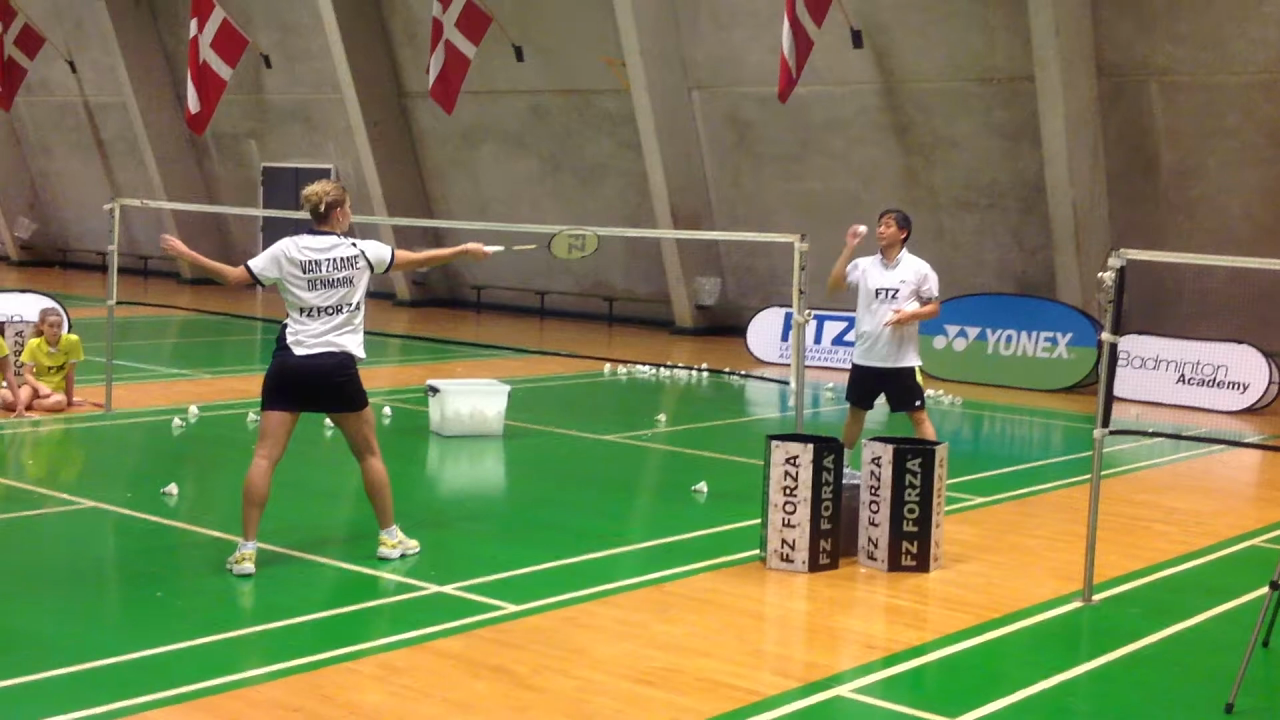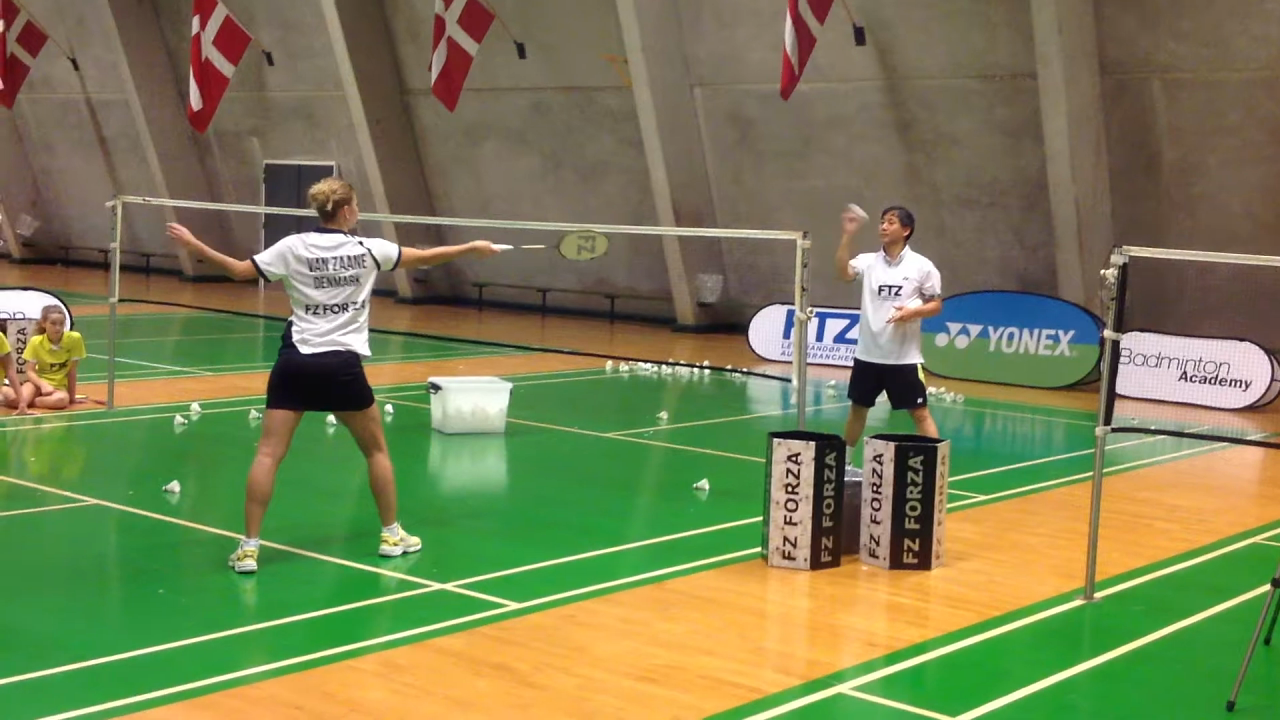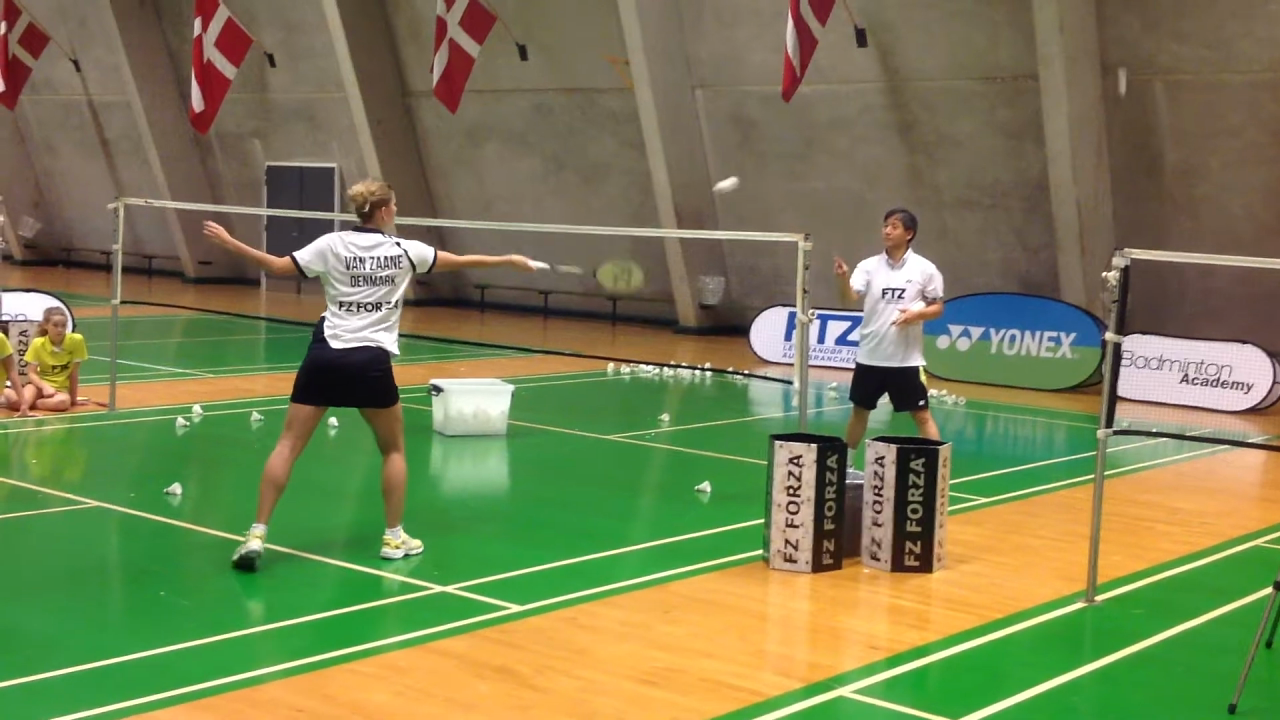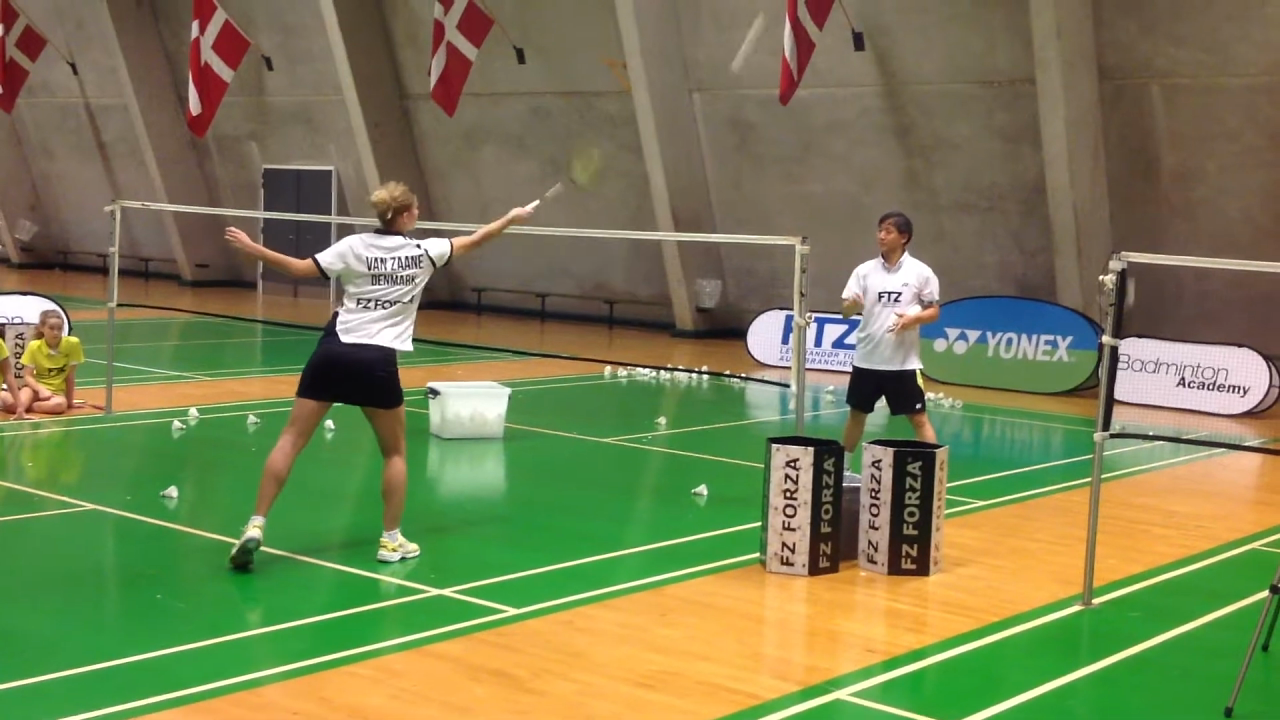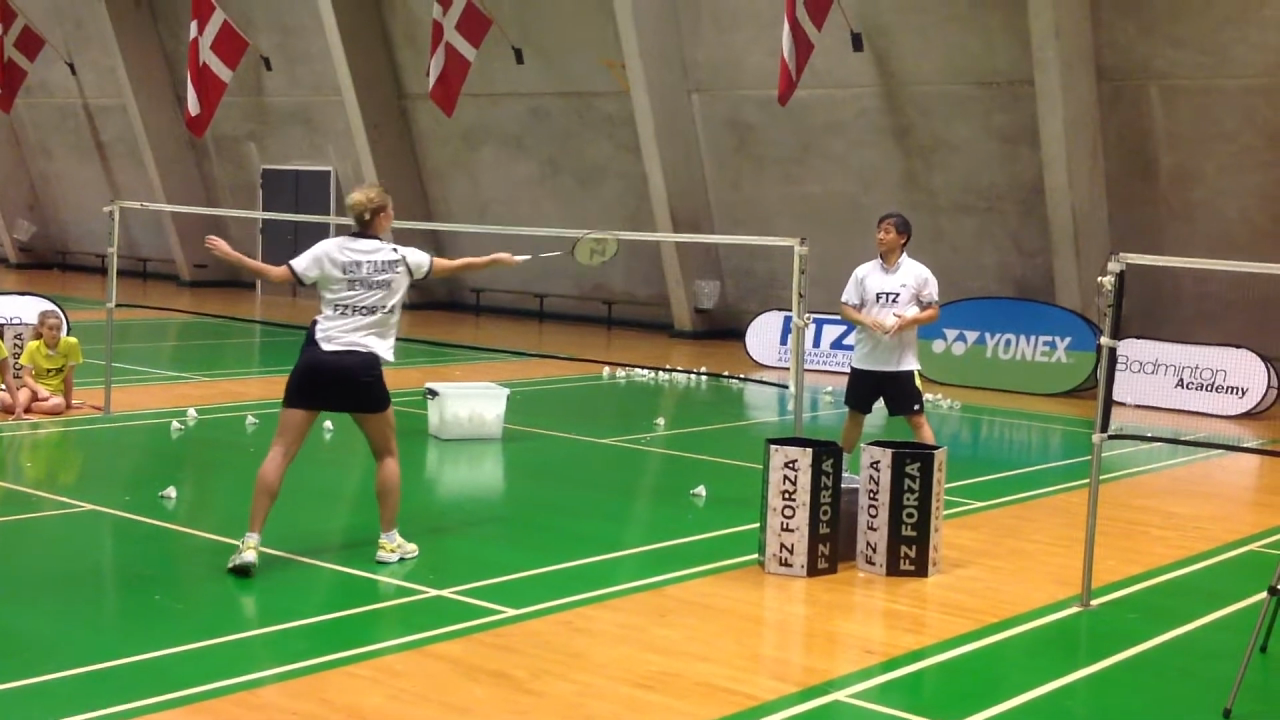
dt=0.3s
person 1, frame 1
left shoulder: (287, 249)
right shoulder: (362, 251)
left elbow: (234, 278)
right elbow: (420, 259)
left wrist: (186, 254)
right wrist: (465, 249)
left hip: (290, 365)
right hip: (337, 367)
left knee: (265, 456)
right knee: (368, 453)
left ankle: (247, 550)
right ankle: (390, 537)
person 1, frame 2
left shoulder: (293, 247)
right shoulder: (368, 250)
left elbow: (239, 270)
right elbow: (425, 257)
left wrist: (193, 243)
right wrist: (472, 247)
left hip: (295, 363)
right hip: (342, 365)
left knee: (269, 454)
right knee: (376, 449)
left ankle: (248, 547)
right ankle: (392, 534)
person 1, frame 3
left shoulder: (332, 244)
right shoulder: (404, 250)
left elbow: (277, 266)
right elbow: (460, 261)
left wrist: (230, 243)
right wrist: (508, 260)
left hip: (324, 358)
right hip: (370, 362)
left knee: (287, 446)
right knee: (393, 450)
left ankle: (256, 535)
right ankle: (393, 537)
person 1, frame 4
left shoulder: (354, 246)
right shoulder: (424, 252)
left elbow: (300, 269)
right elbow: (473, 239)
left wrist: (253, 248)
right wrist: (512, 218)
left hip: (332, 353)
right hip: (377, 361)
left knee: (290, 441)
right knee: (394, 452)
left ankle: (256, 526)
right ankle: (391, 539)
person 1, frame 5
left shoulder: (329, 250)
right shoulder: (402, 258)
left elbow: (276, 276)
right elbow: (455, 266)
left wrist: (231, 254)
right wrist: (496, 258)
left hip: (316, 361)
right hip: (362, 367)
left knee: (280, 452)
right knee: (387, 454)
left ankle: (250, 544)
right ankle: (389, 541)
person 2, frame 1
left shoulder: (919, 268)
right shoulder: (863, 265)
left elbow: (934, 307)
right elbow: (833, 285)
left wrist: (910, 314)
right wrist: (849, 249)
left hip: (902, 359)
right hip: (865, 357)
left knee: (918, 415)
right knee: (856, 411)
right ankle: (843, 465)
person 2, frame 2
left shoulder: (922, 267)
right shoulder: (868, 261)
left elbow: (937, 304)
right elbow: (844, 273)
left wrist: (914, 311)
right wrist: (849, 235)
left hip: (905, 356)
right hip: (868, 354)
left knee: (920, 412)
right knee: (858, 408)
person 2, frame 3
left shoulder: (924, 269)
right shoulder: (869, 266)
left elbow: (937, 307)
right elbow: (849, 299)
left wrist: (916, 314)
right wrist: (844, 279)
left hip: (907, 359)
right hip: (870, 356)
left knee: (921, 415)
right knee: (859, 411)
right ankle: (845, 464)
person 2, frame 4
left shoulder: (921, 272)
right shoulder: (864, 270)
left elbow: (934, 311)
right elbow: (846, 309)
left wrist: (913, 318)
right wrist: (852, 303)
left hip: (904, 362)
right hip: (866, 360)
left knee: (918, 418)
right knee: (857, 414)
right ankle: (842, 467)
person 2, frame 5
left shoulder: (919, 273)
right shoulder: (863, 272)
left elbow: (933, 312)
right elbow: (845, 309)
left wrist: (911, 319)
right wrist: (864, 319)
left hip: (901, 363)
right hip: (864, 361)
left knee: (917, 419)
right knee: (855, 415)
right ankle: (841, 469)
